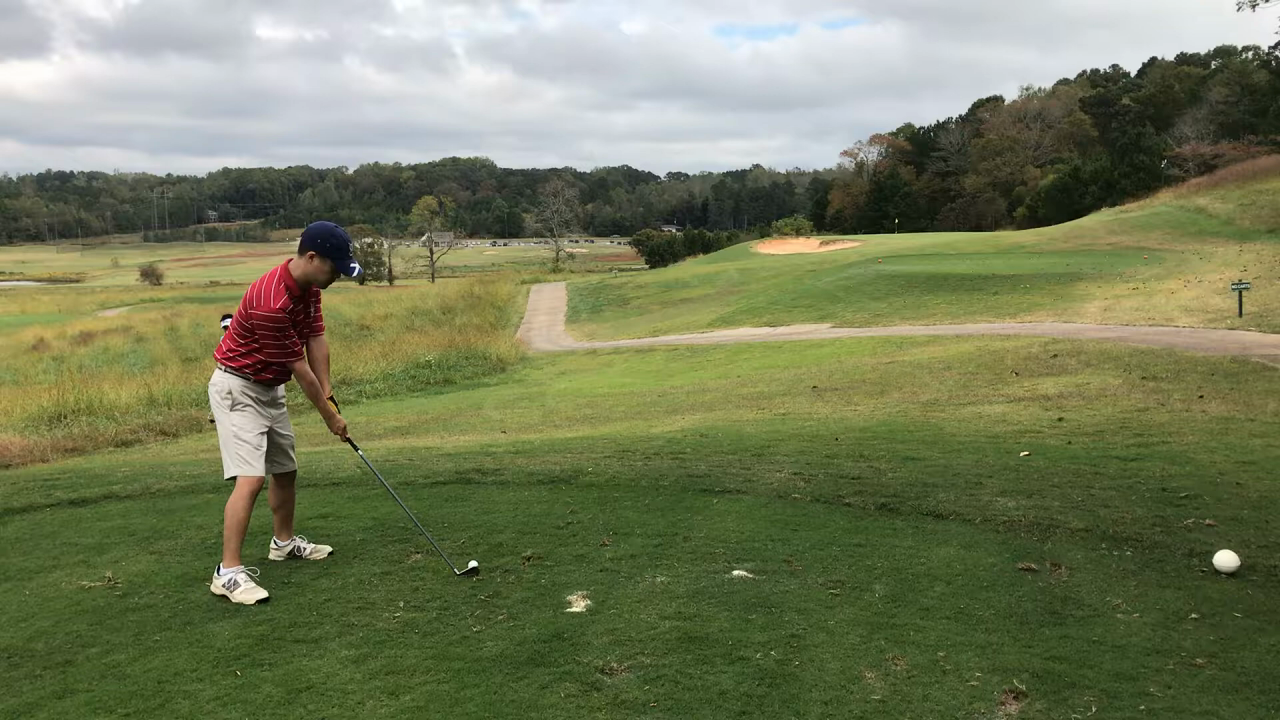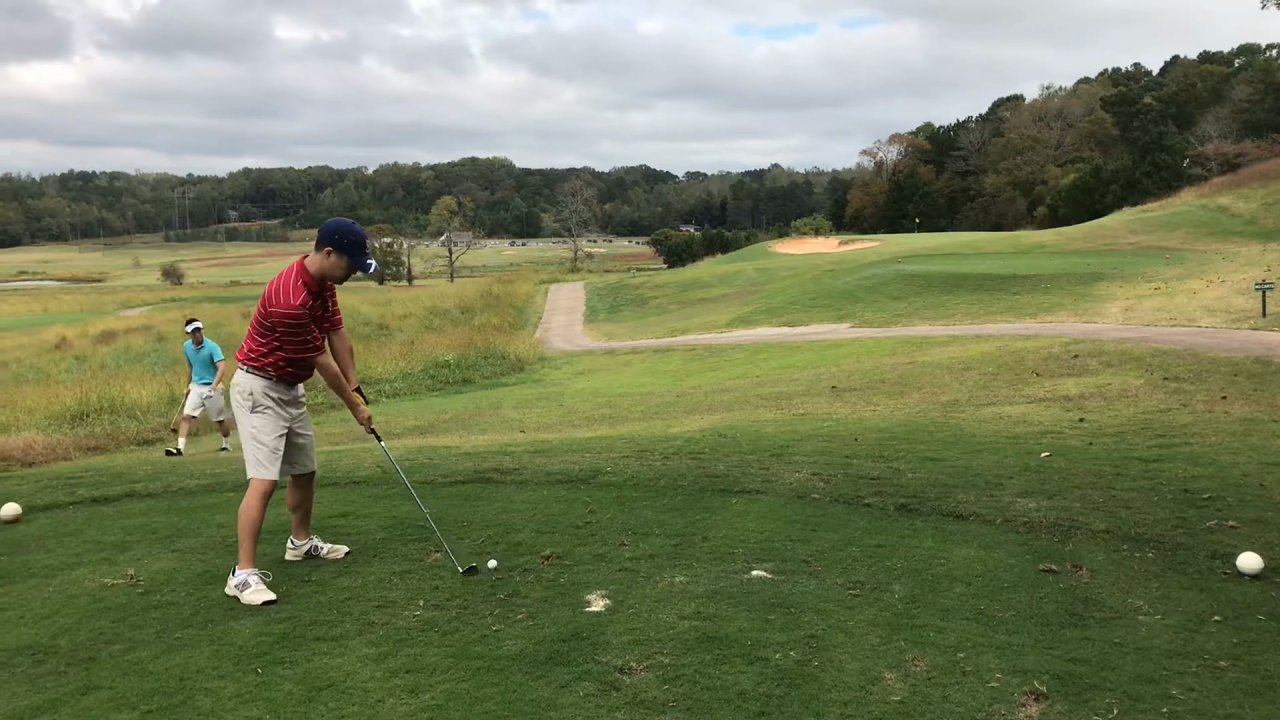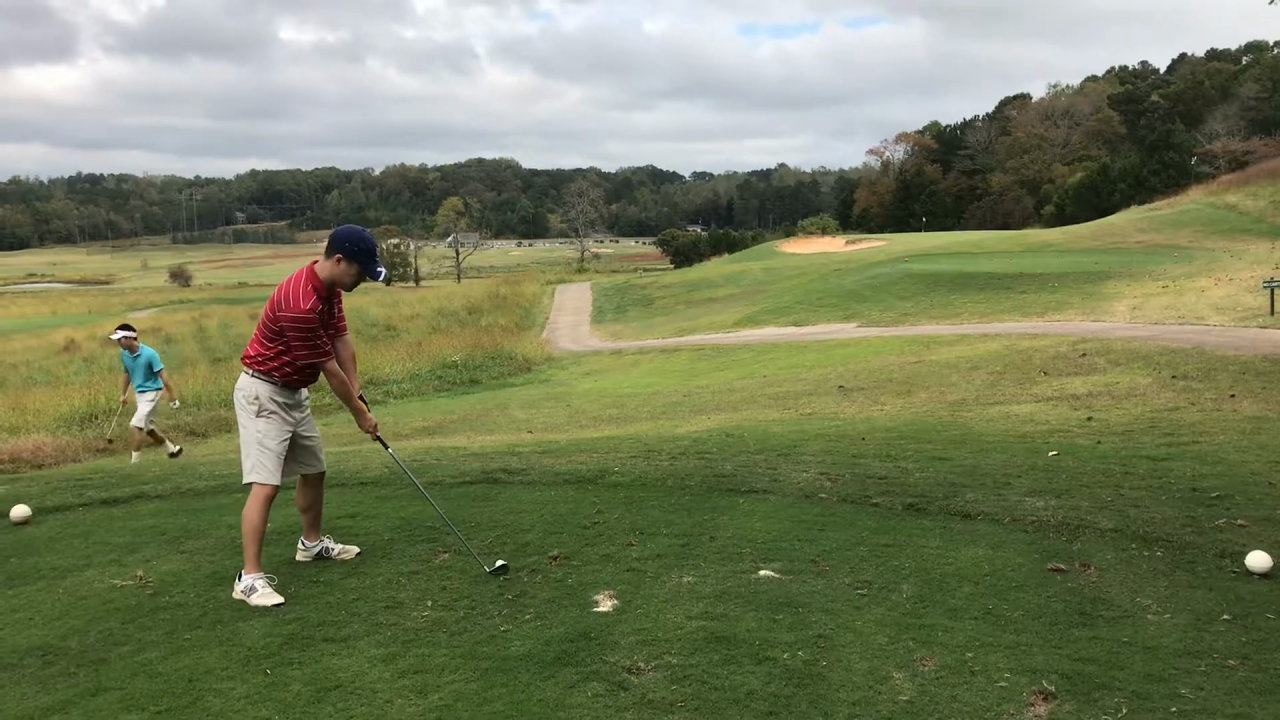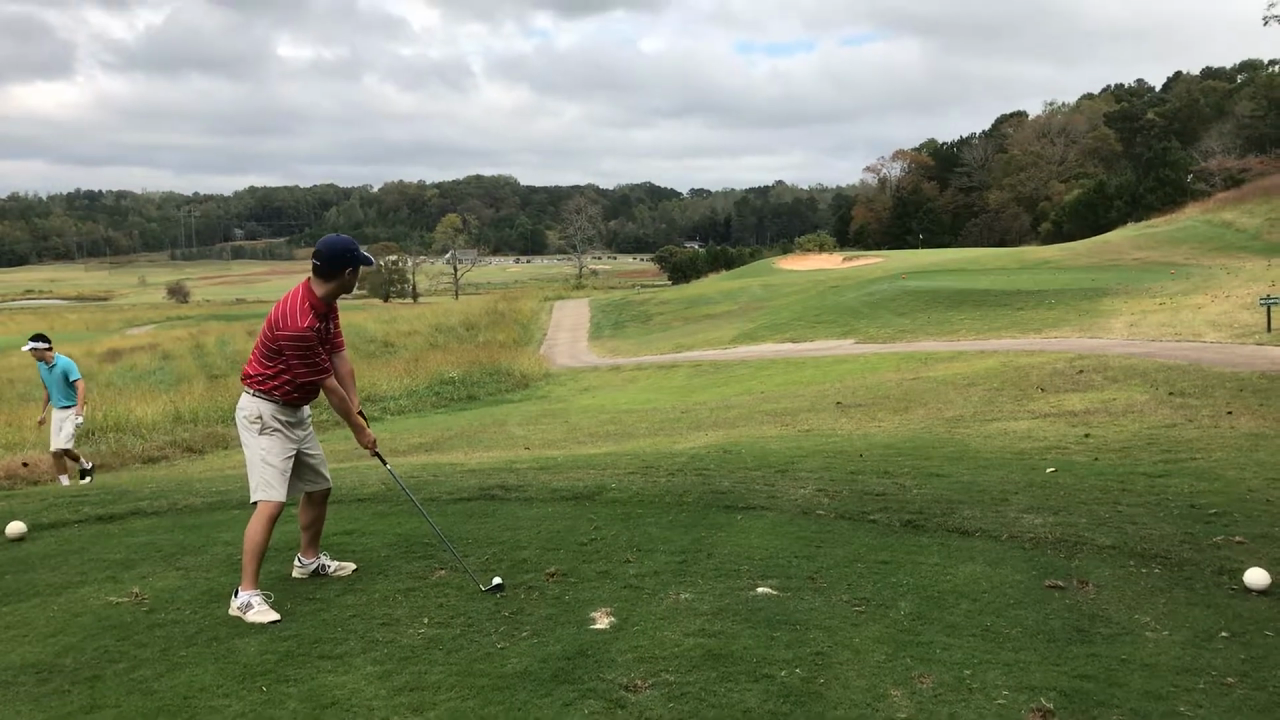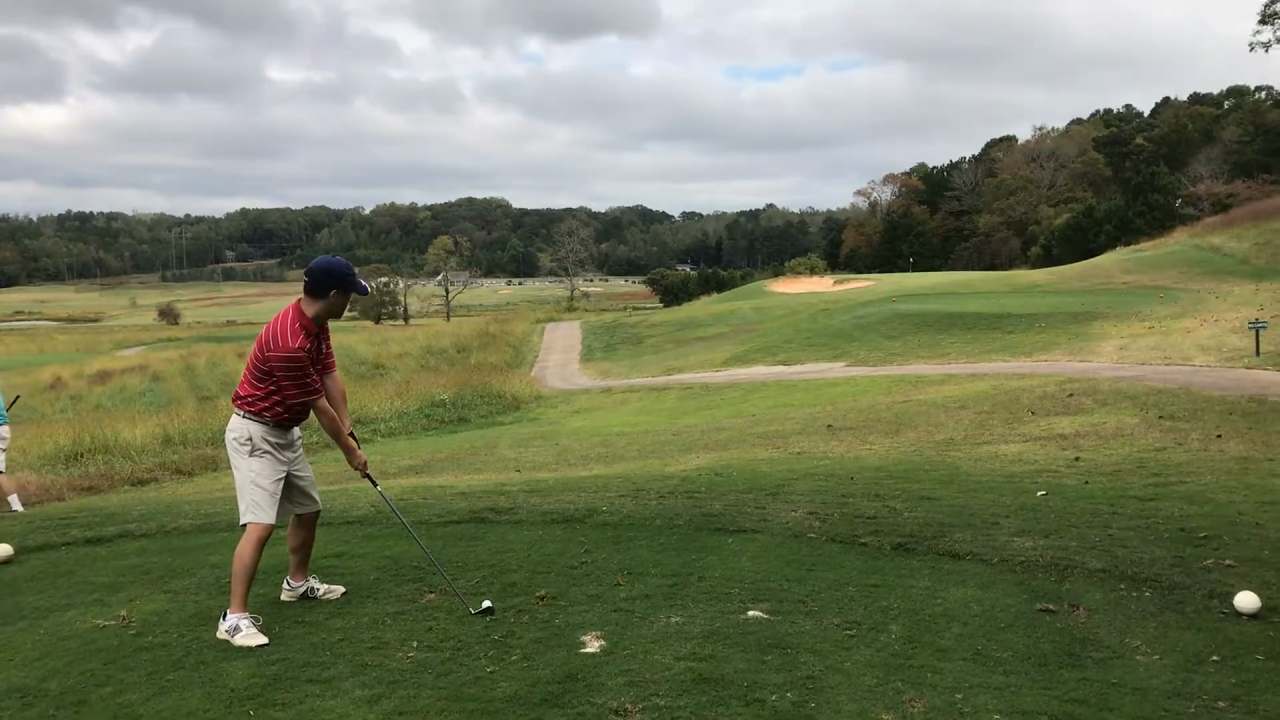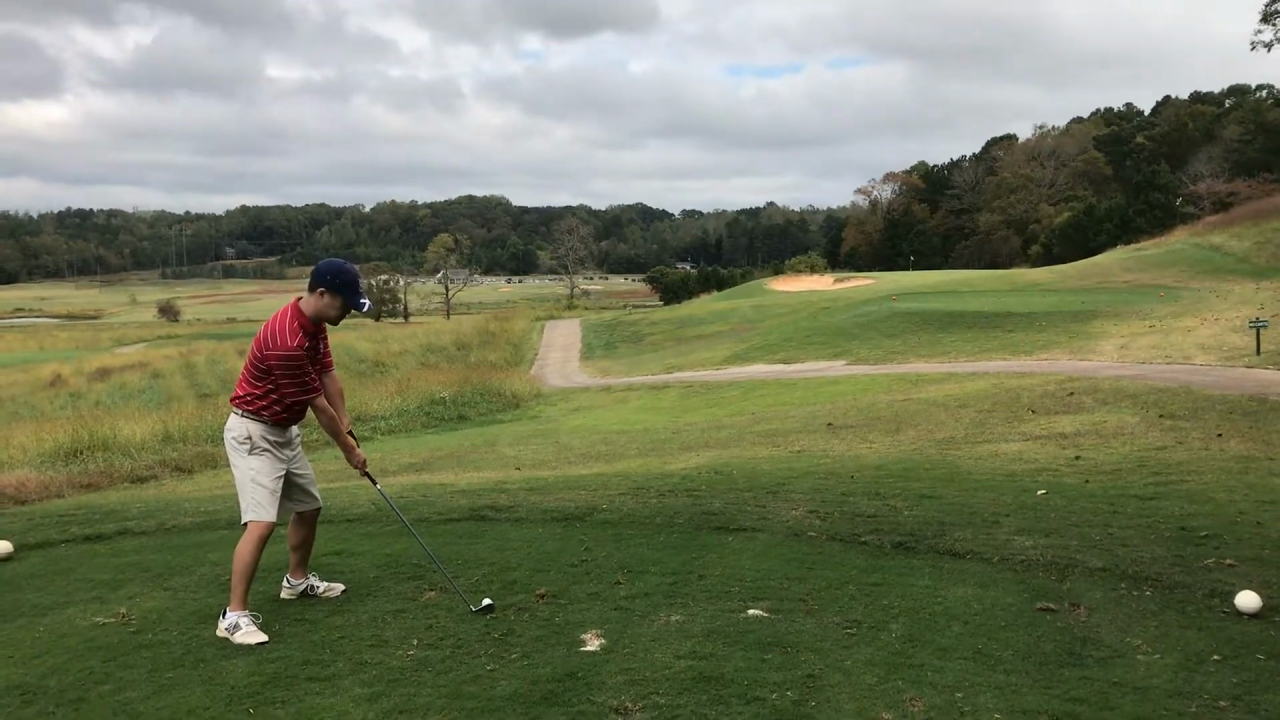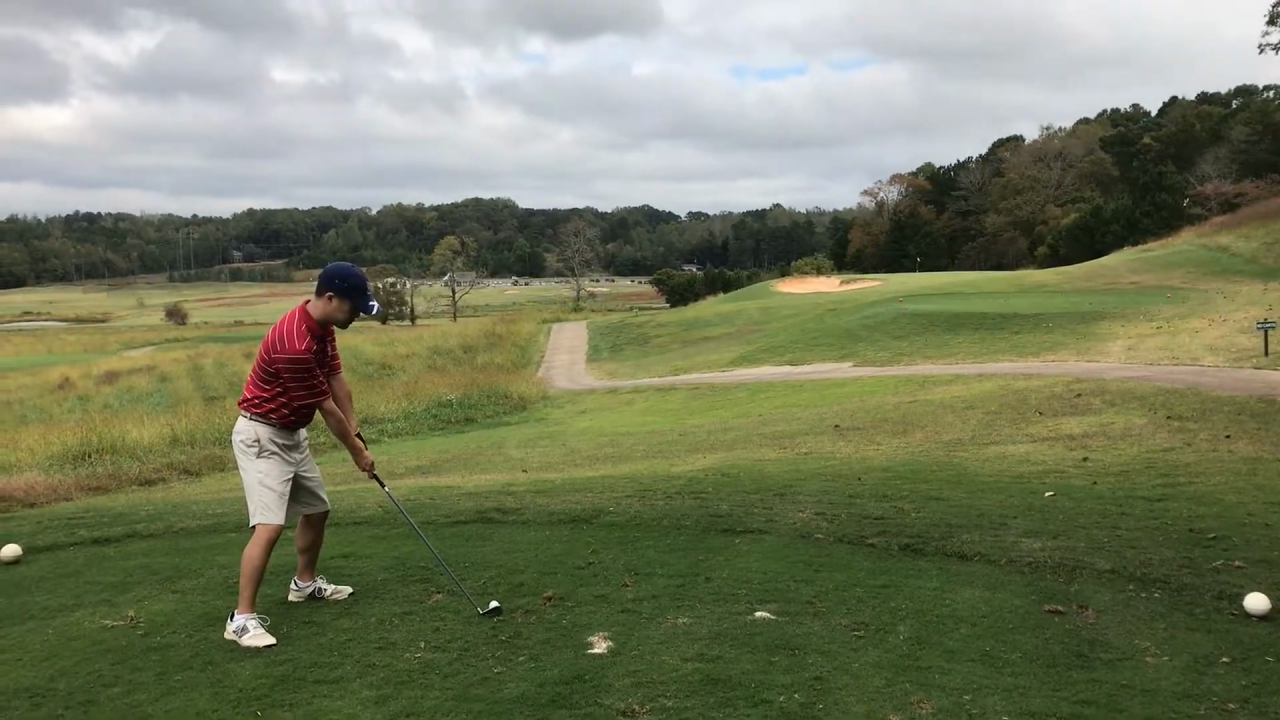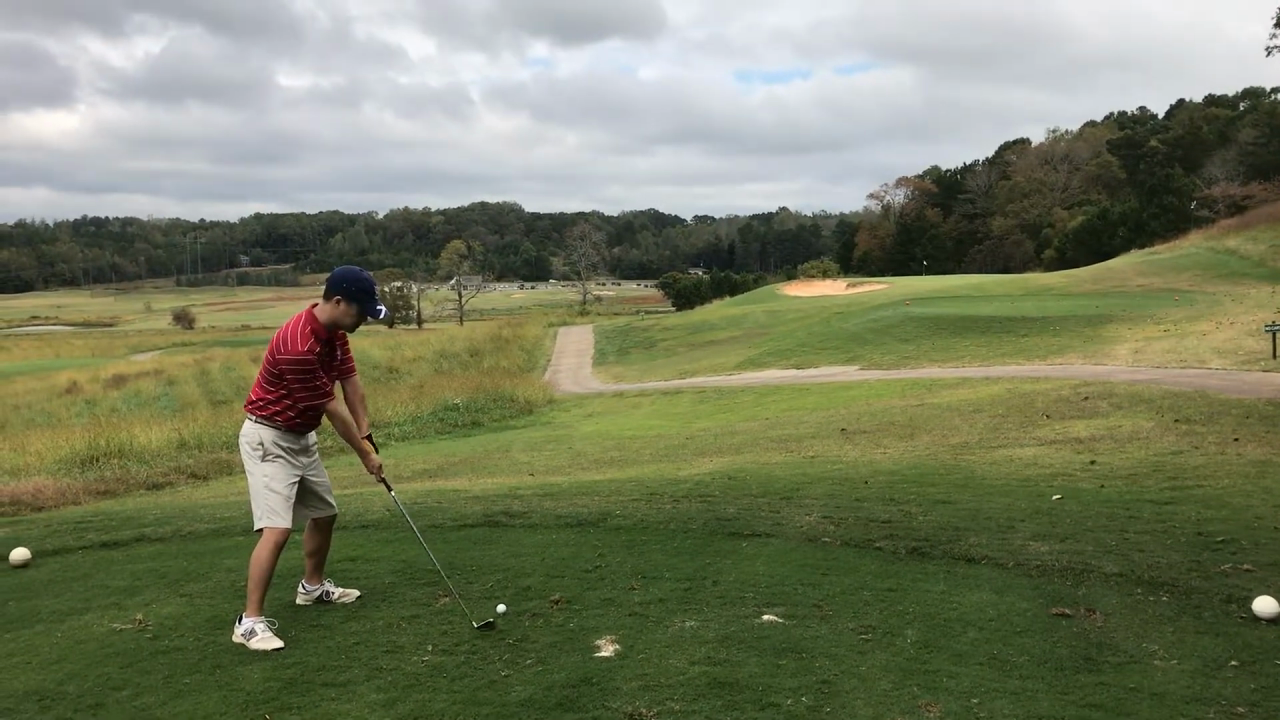
dt=0.7s
person 1, frame 1
left shoulder: (309, 286)
right shoulder: (271, 302)
left elbow: (316, 342)
right elbow: (299, 368)
left wrist: (328, 396)
right wrist: (329, 416)
left hip: (269, 388)
right hip: (237, 388)
left knee: (285, 469)
right knee: (251, 478)
left ankle: (284, 541)
right ankle: (229, 571)
person 1, frame 2
left shoulder: (323, 282)
right shoulder: (290, 298)
left elbow: (337, 335)
right elbow: (321, 360)
left wrist: (356, 389)
right wrist: (354, 407)
left hip: (289, 387)
right hip: (260, 389)
left knee: (303, 470)
right knee: (264, 481)
left ankle: (300, 541)
right ankle: (243, 573)
person 1, frame 3
left shoulder: (329, 287)
right shoulder: (299, 303)
left elbow: (342, 342)
right elbow: (328, 368)
left wrist: (359, 394)
right wrist: (359, 413)
left hip: (293, 391)
right hip: (263, 392)
left knee: (313, 469)
right knee: (265, 484)
left ankle: (312, 542)
right ankle: (249, 577)
person 1, frame 4
left shoulder: (325, 303)
right shoulder: (297, 322)
left elbow: (340, 359)
right elbow: (329, 385)
left wrist: (359, 410)
right wrist: (359, 429)
left hip: (295, 411)
right hip: (266, 413)
left knee: (318, 486)
right knee: (271, 502)
left ankle: (309, 559)
right ankle: (246, 594)
person 1, frame 5
left shoulder: (317, 324)
right shoulder: (288, 343)
left elbow: (332, 379)
right elbow: (320, 407)
left wrist: (350, 432)
right wrist: (350, 451)
left hip: (285, 432)
right hip: (256, 434)
left knee: (308, 508)
right knee: (260, 524)
left ankle: (298, 582)
right ankle: (235, 617)
person 1, frame 6
left shoulder: (314, 323)
right shoulder: (286, 341)
left elbow: (328, 377)
right elbow: (318, 405)
left wrist: (348, 429)
right wrist: (348, 449)
left hip: (283, 430)
right hip: (254, 433)
left knee: (308, 505)
right knee: (261, 522)
left ankle: (297, 580)
right ankle: (234, 615)
person 1, frame 7
left shoulder: (321, 326)
right shoulder: (295, 344)
left elbow: (337, 380)
right elbow: (326, 408)
left wrist: (356, 431)
right wrist: (357, 451)
left hip: (291, 433)
right hip: (263, 436)
left knee: (316, 508)
right knee: (270, 525)
left ankle: (305, 582)
right ankle: (242, 617)
person 1, frame 8
left shoulder: (333, 332)
right shoulder: (298, 346)
left elbow: (351, 383)
right elbow: (331, 409)
left wrist: (367, 436)
right wrist: (364, 454)
left hip: (301, 437)
right hip: (270, 440)
left knee: (324, 513)
right knee: (276, 530)
left ankle: (313, 586)
right ankle: (250, 620)
